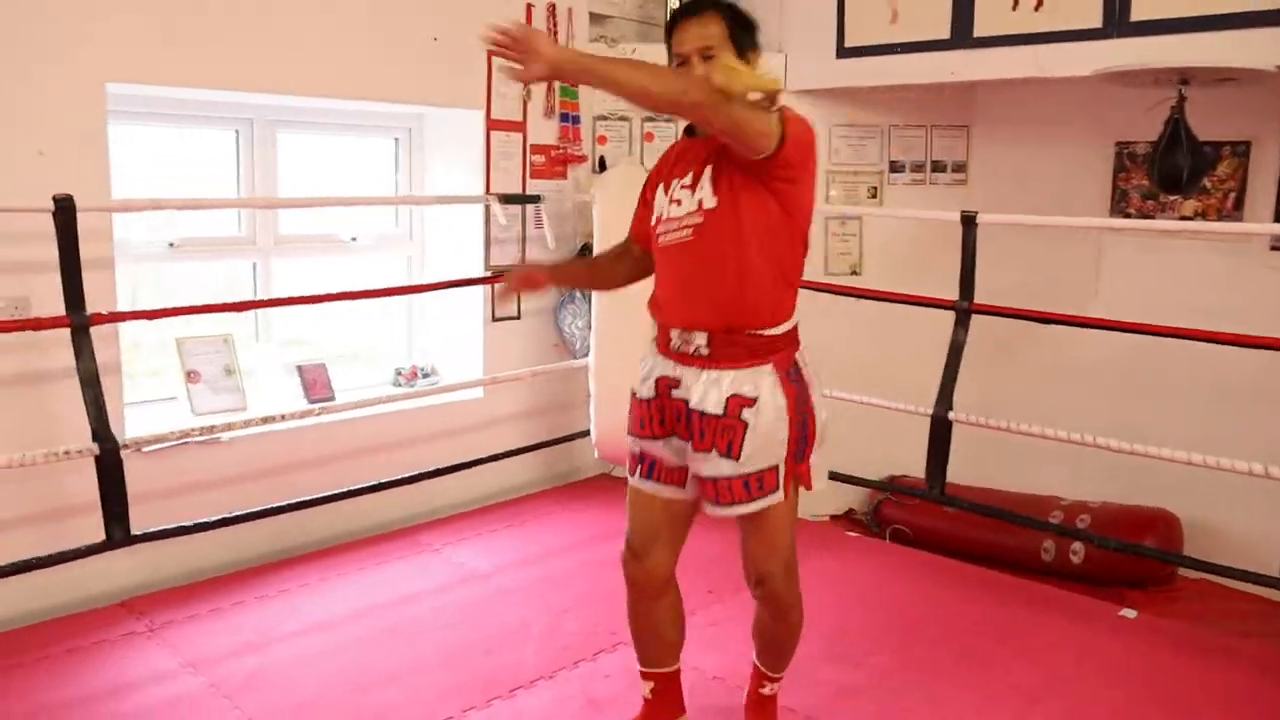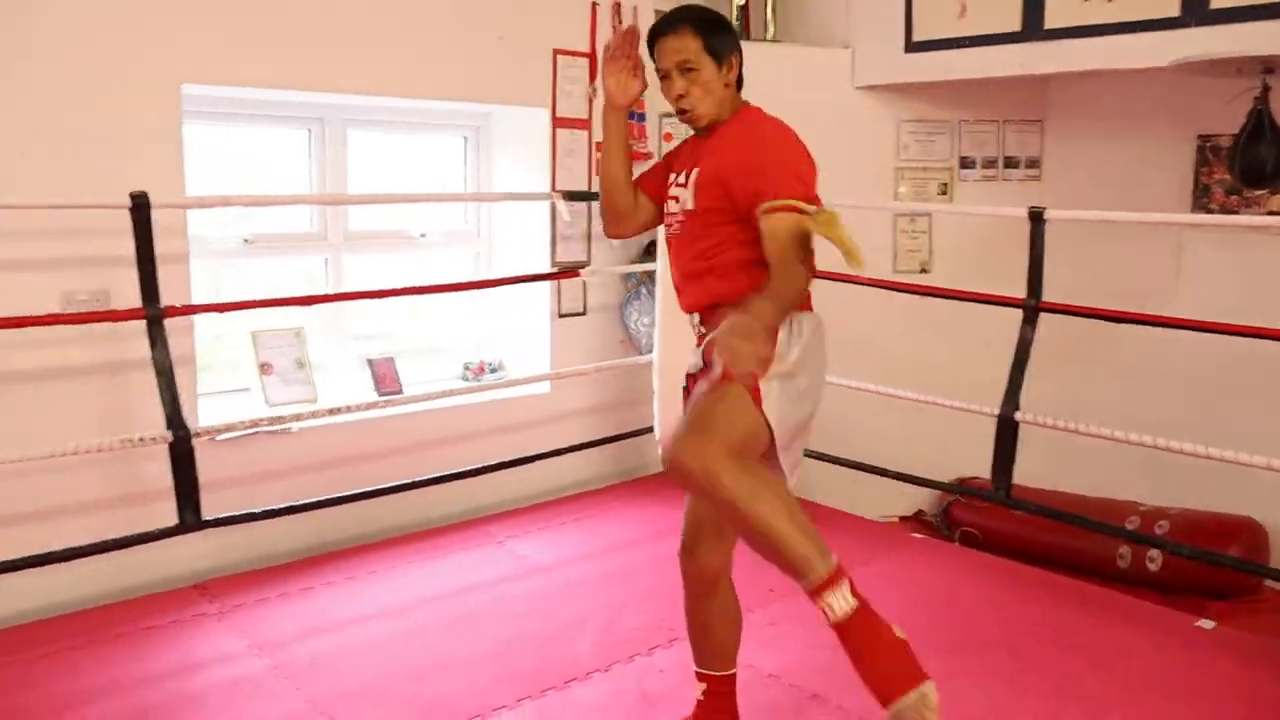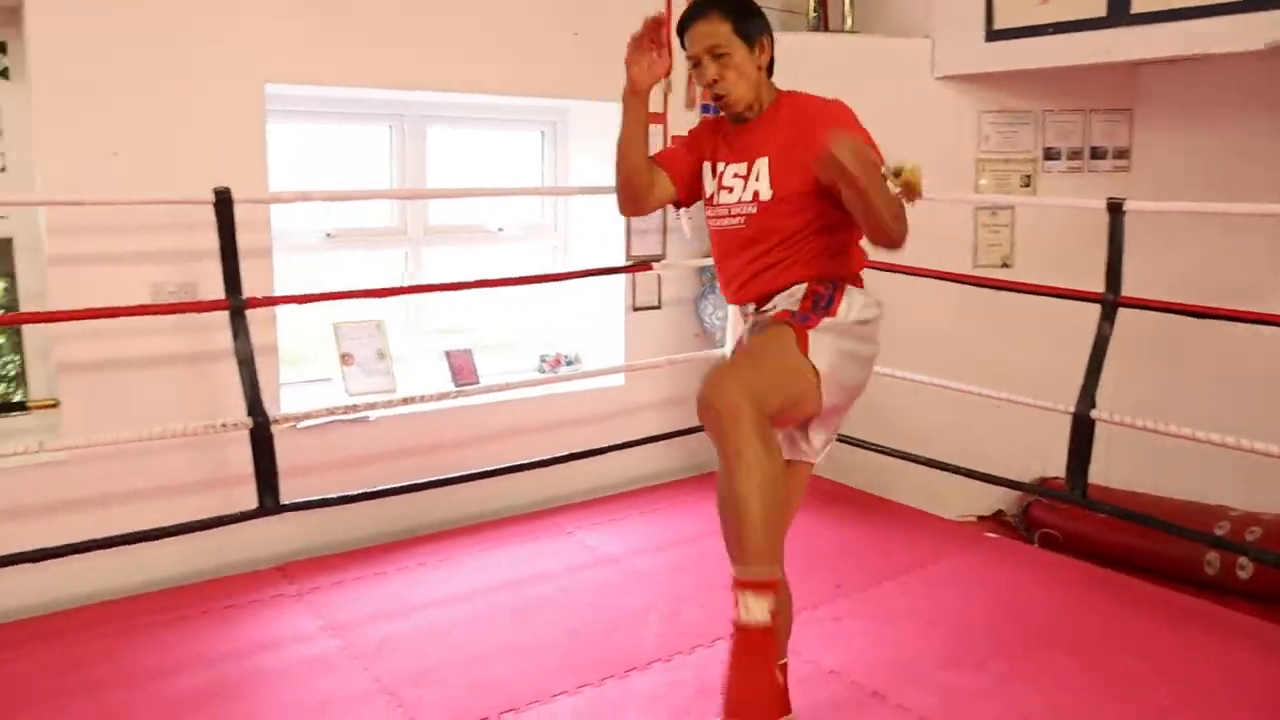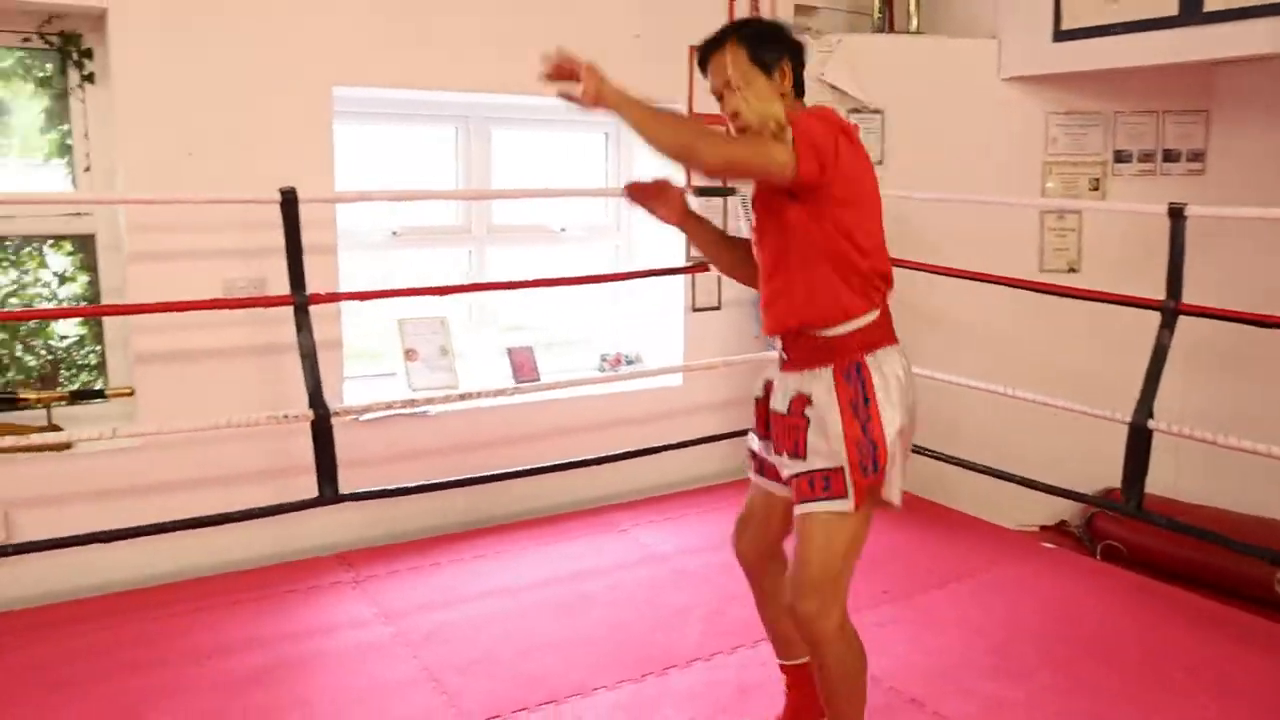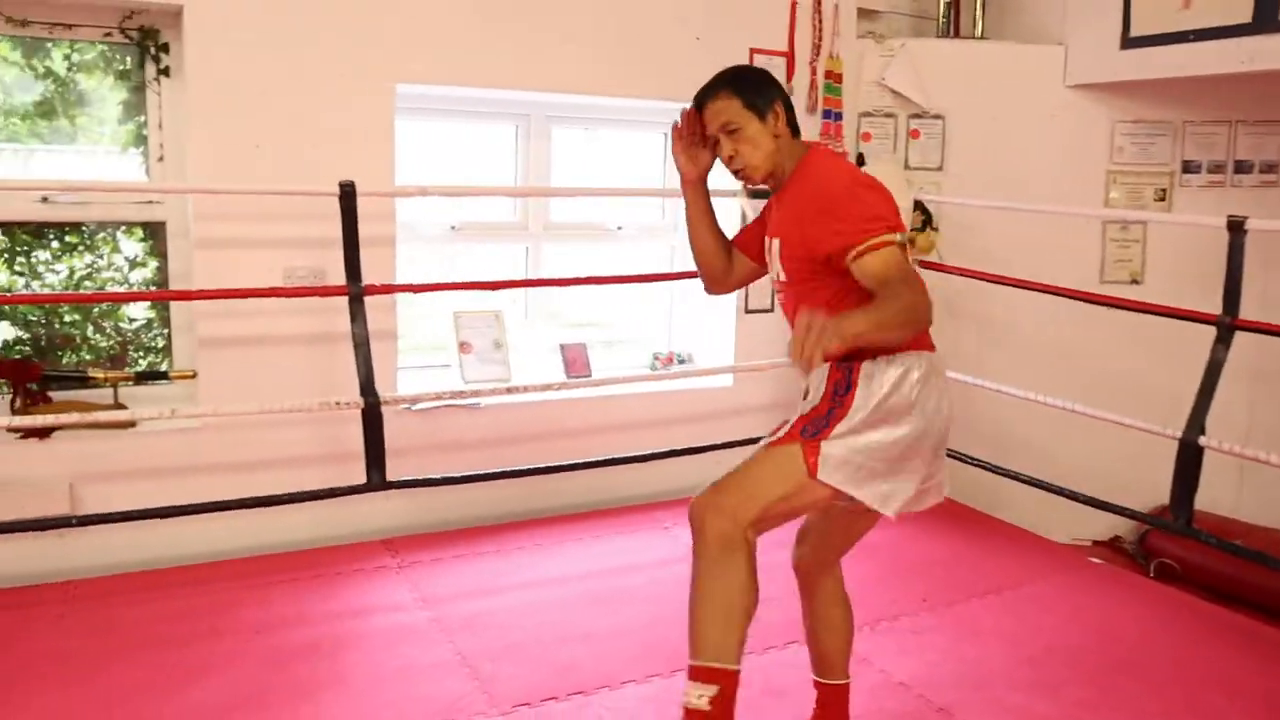
dt=0.2s
person 1, frame 1
left shoulder: (784, 136)
right shoulder: (673, 165)
left elbow: (700, 100)
right elbow: (634, 259)
left wrist: (569, 63)
right wrist: (554, 274)
left hip: (754, 386)
right hip: (675, 378)
left knee: (772, 579)
right knee: (646, 565)
person 1, frame 2
left shoulder: (768, 144)
right shoulder: (682, 157)
left elbow: (788, 263)
right elbow: (621, 221)
left wrist: (752, 329)
right wrist: (619, 112)
left hip: (769, 346)
right hip: (721, 354)
left knee: (696, 456)
right knee: (701, 556)
left ankle: (863, 632)
person 1, frame 3
left shoulder: (822, 122)
right shoulder: (705, 143)
left elbow: (890, 232)
right elbow: (635, 200)
left wrist: (866, 184)
right wrist: (637, 96)
left hip: (825, 319)
right hip: (770, 338)
left knee: (726, 396)
right knee: (749, 535)
left ankle: (756, 625)
person 1, frame 4
left shoulder: (821, 135)
right shoulder: (782, 155)
left elbow: (721, 156)
right elbow: (760, 268)
left wrist: (607, 95)
right wrist: (681, 217)
left hip: (849, 383)
right hip: (803, 380)
left knee: (813, 600)
right knee: (756, 542)
person 1, frame 5
left shoulder: (835, 190)
right shoulder: (785, 202)
left elbow: (911, 306)
right elbow: (719, 277)
left wrist: (841, 328)
right wrist: (694, 182)
left hip: (882, 388)
right hip: (865, 395)
left knee: (717, 516)
right knee: (814, 559)
